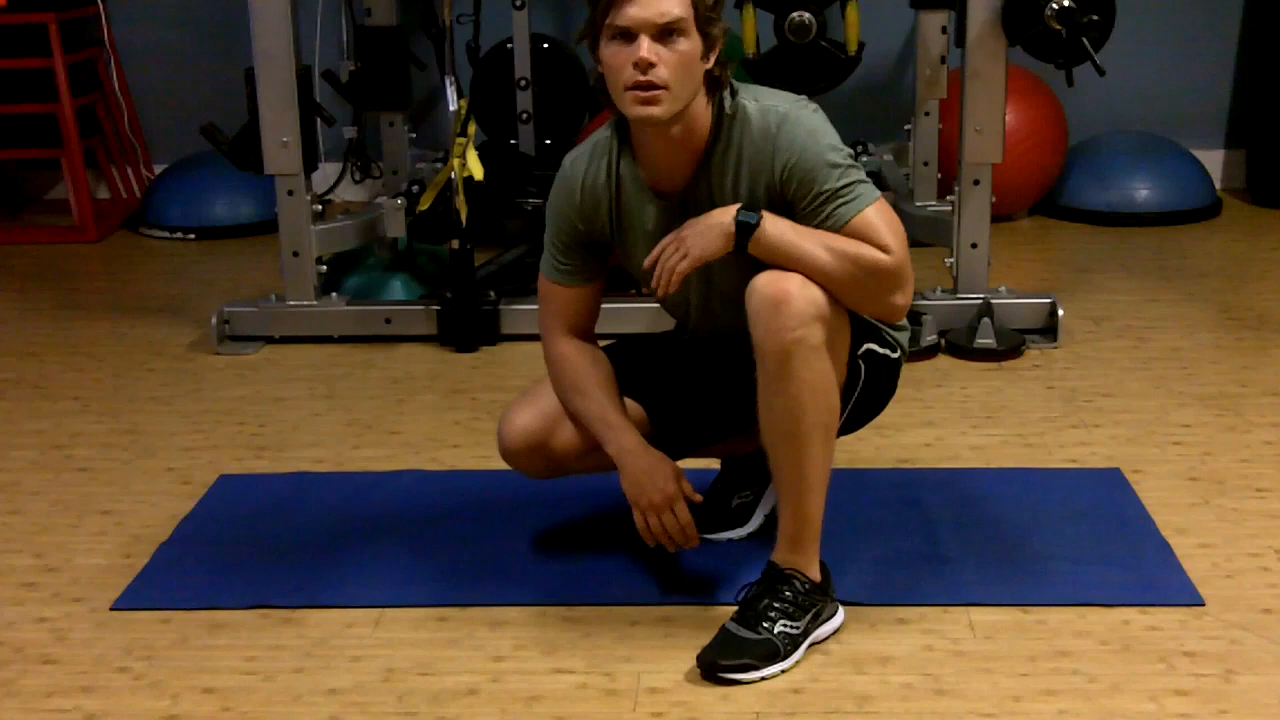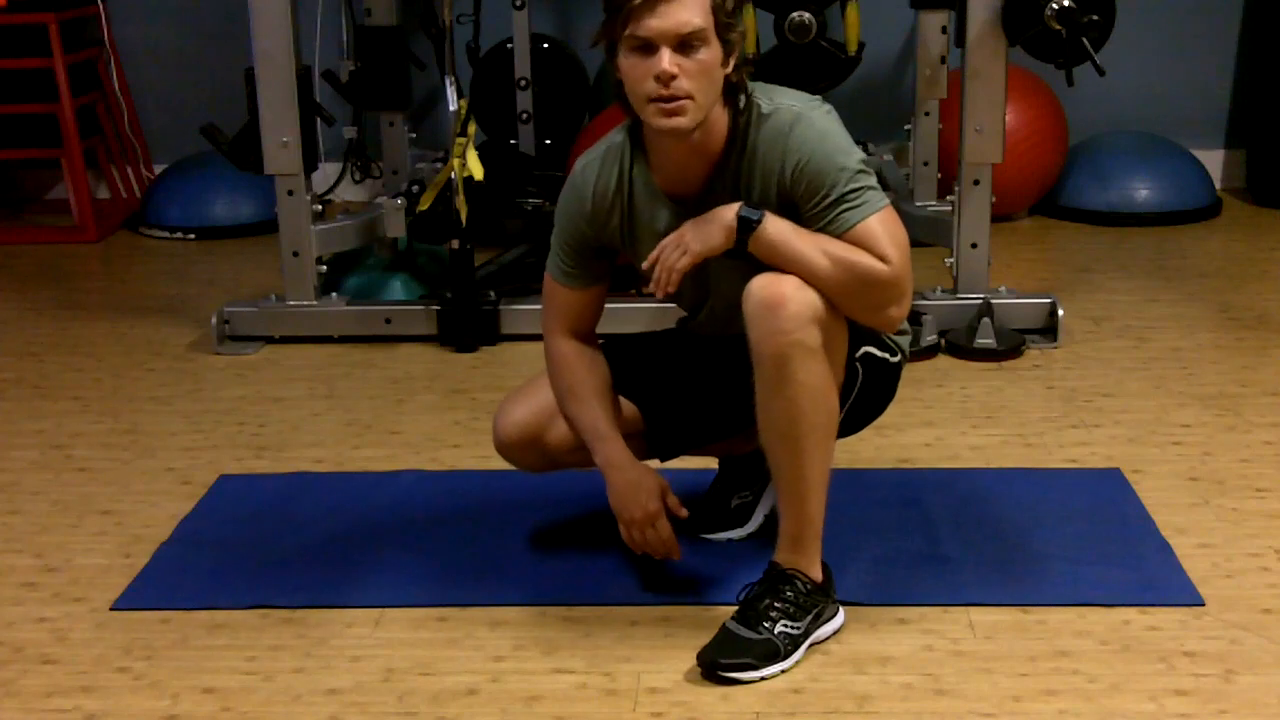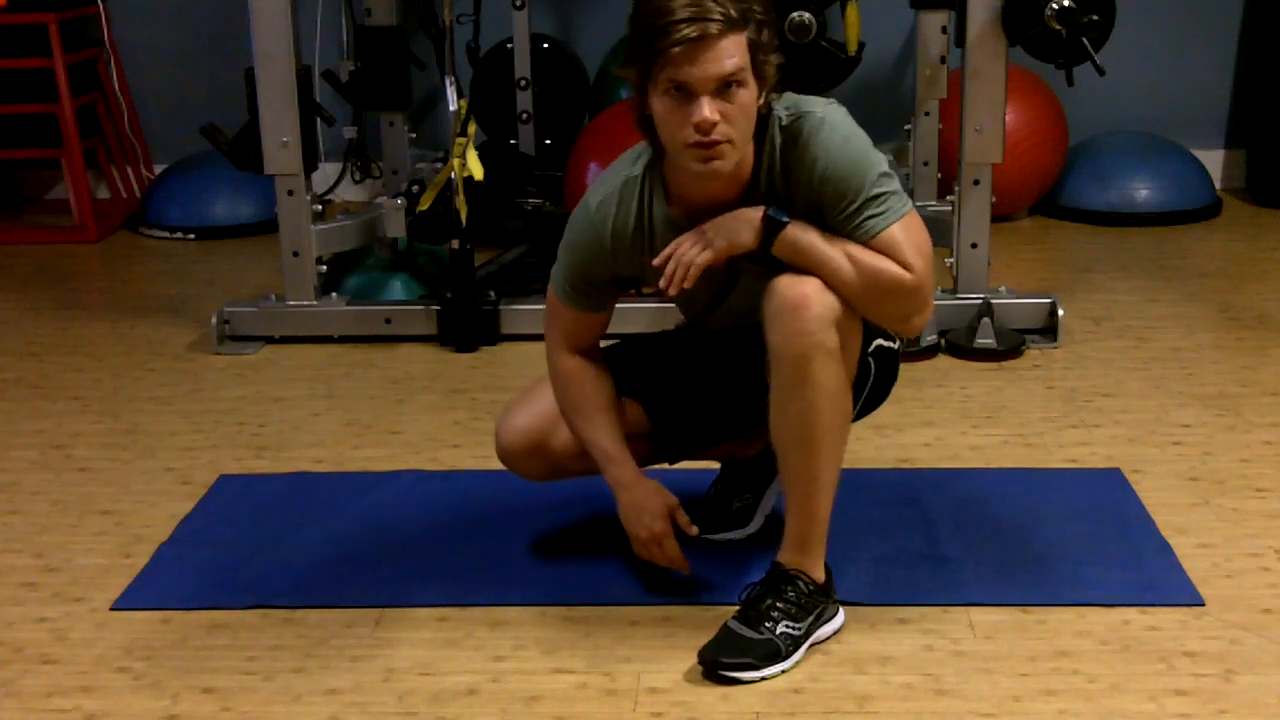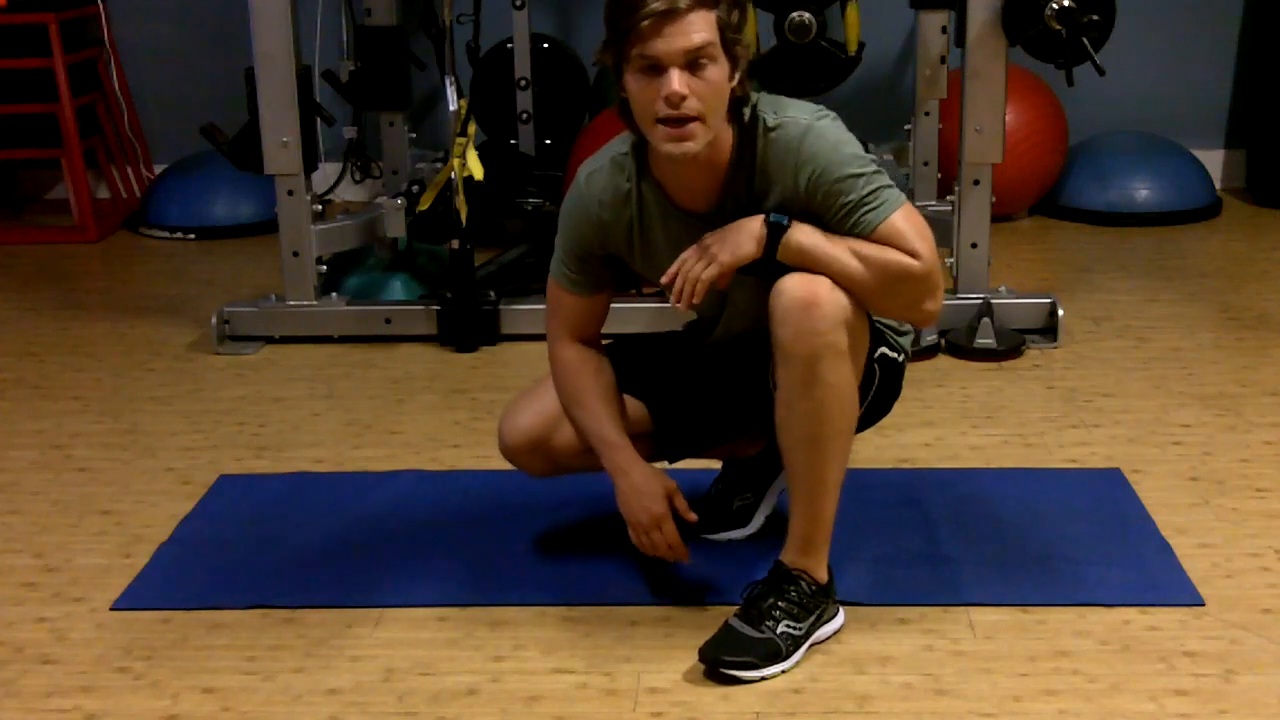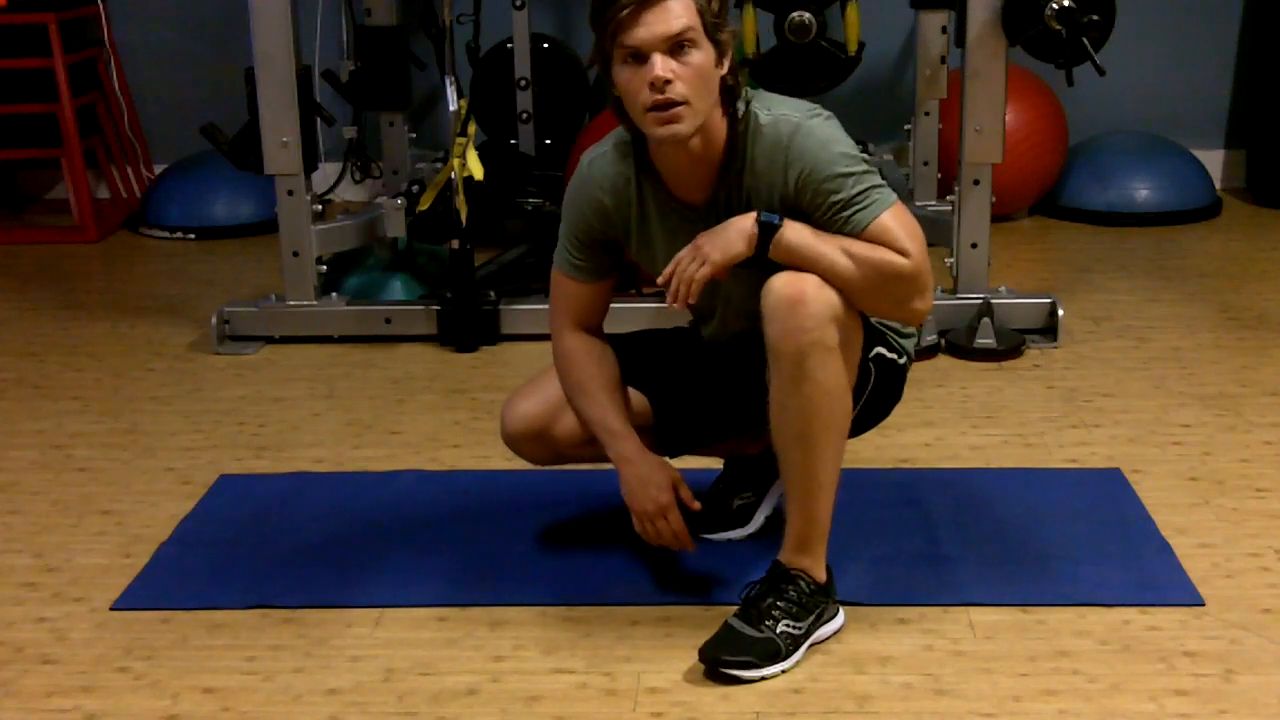
dt=0.7s
person 1, frame 1
left shoulder: (783, 131)
right shoulder: (584, 179)
left elbow: (893, 287)
right elbow: (566, 333)
left wrist: (744, 223)
right wrist: (632, 452)
left hip: (840, 356)
right hip: (713, 356)
left knee: (782, 296)
right knee: (528, 439)
left ankle: (801, 582)
right ankle: (750, 454)
person 1, frame 2
left shoulder: (798, 132)
right shoulder: (597, 182)
left elbow: (890, 297)
right elbow: (568, 333)
left wrist: (744, 222)
right wrist: (620, 463)
left hip: (840, 359)
right hip: (715, 353)
left knee: (776, 300)
right knee: (522, 432)
left ankle: (802, 582)
right ankle: (749, 453)
person 1, frame 3
left shoulder: (821, 139)
right shoulder: (610, 212)
left elbow: (912, 305)
right elbow: (571, 349)
left wrist: (768, 226)
right wrist: (628, 481)
left hip: (834, 352)
right hip: (712, 355)
left knee: (800, 298)
right knee: (524, 441)
left ankle: (805, 583)
right ankle: (752, 452)
person 1, frame 4
left shoulder: (805, 144)
right shoulder: (601, 190)
left elbow: (923, 291)
right elbow: (572, 338)
left wrist: (771, 232)
right wrist: (628, 466)
left hip: (842, 360)
right hip: (718, 357)
left knee: (807, 298)
right knee: (527, 436)
left ankle: (806, 583)
right ankle: (755, 452)
person 1, frame 5
left shoulder: (800, 140)
right shoulder: (602, 179)
left elbow: (913, 291)
right elbow: (576, 328)
left wrist: (764, 231)
right wrist: (633, 455)
left hip: (847, 358)
right hip: (725, 356)
left knee: (797, 296)
right knee: (530, 425)
left ankle: (805, 582)
right ankle: (757, 452)
